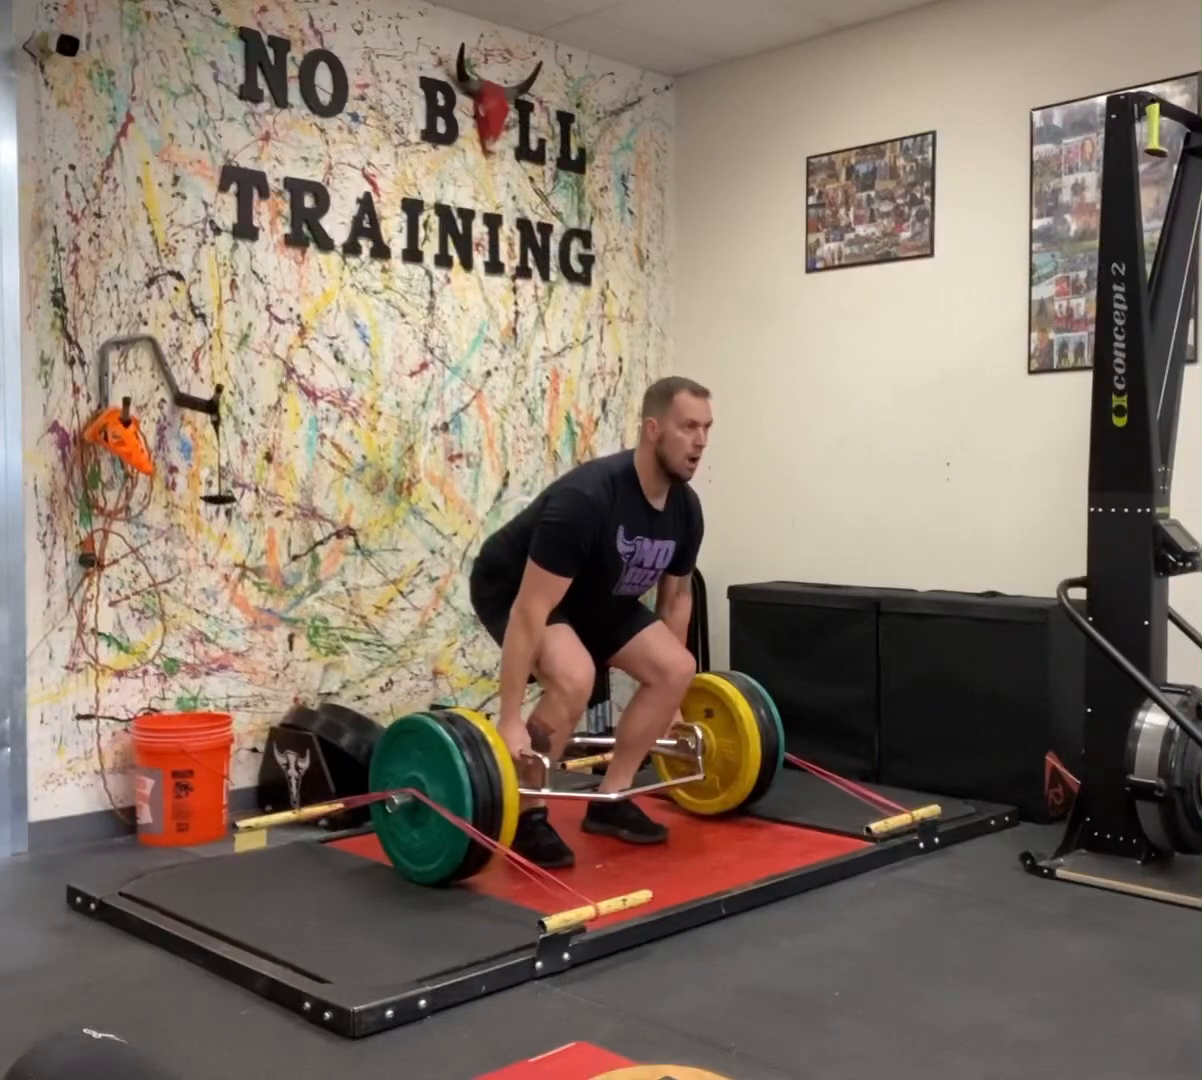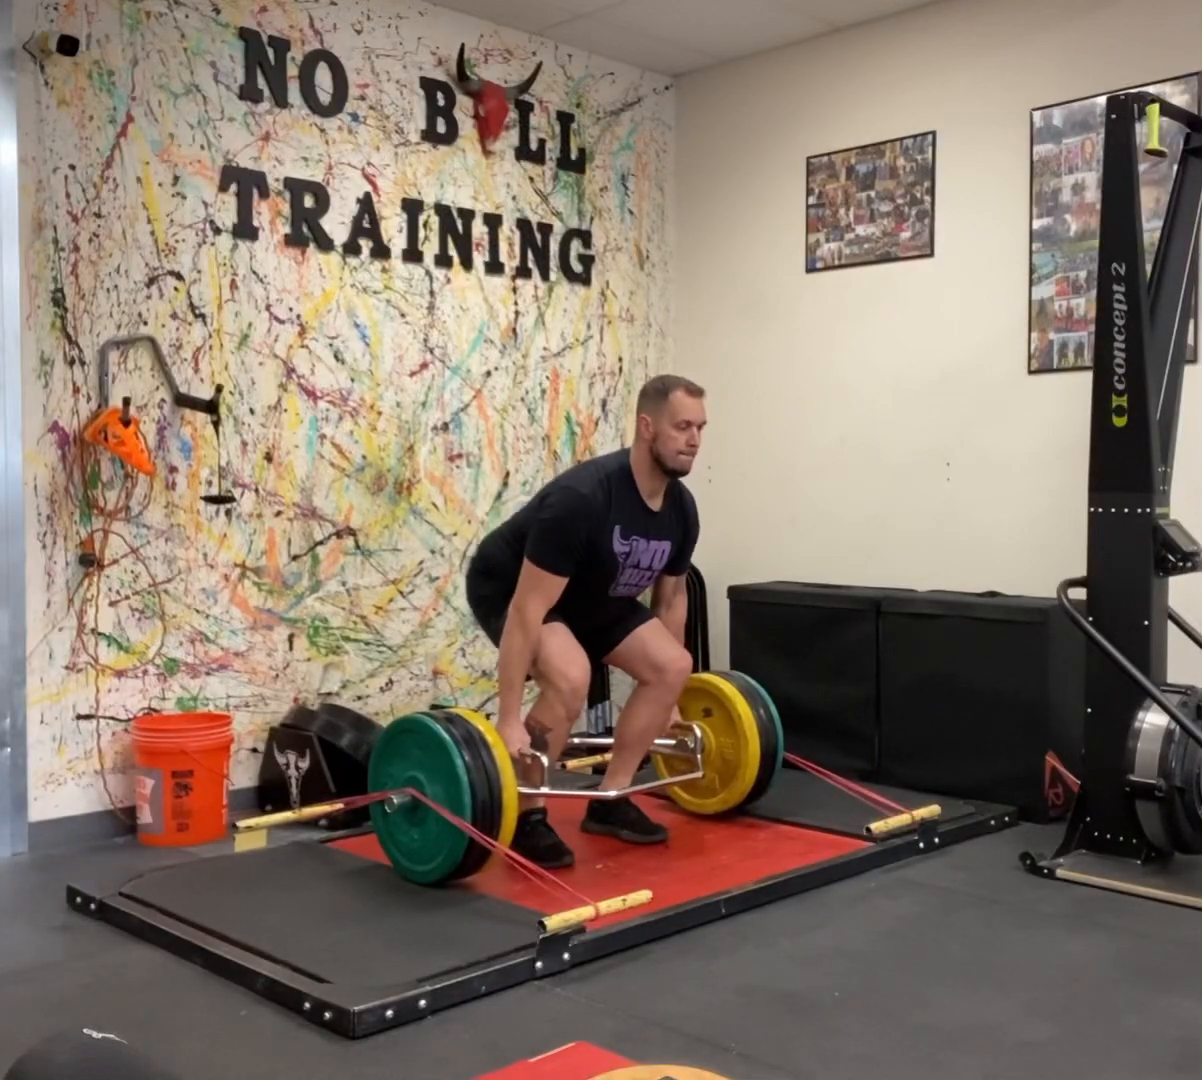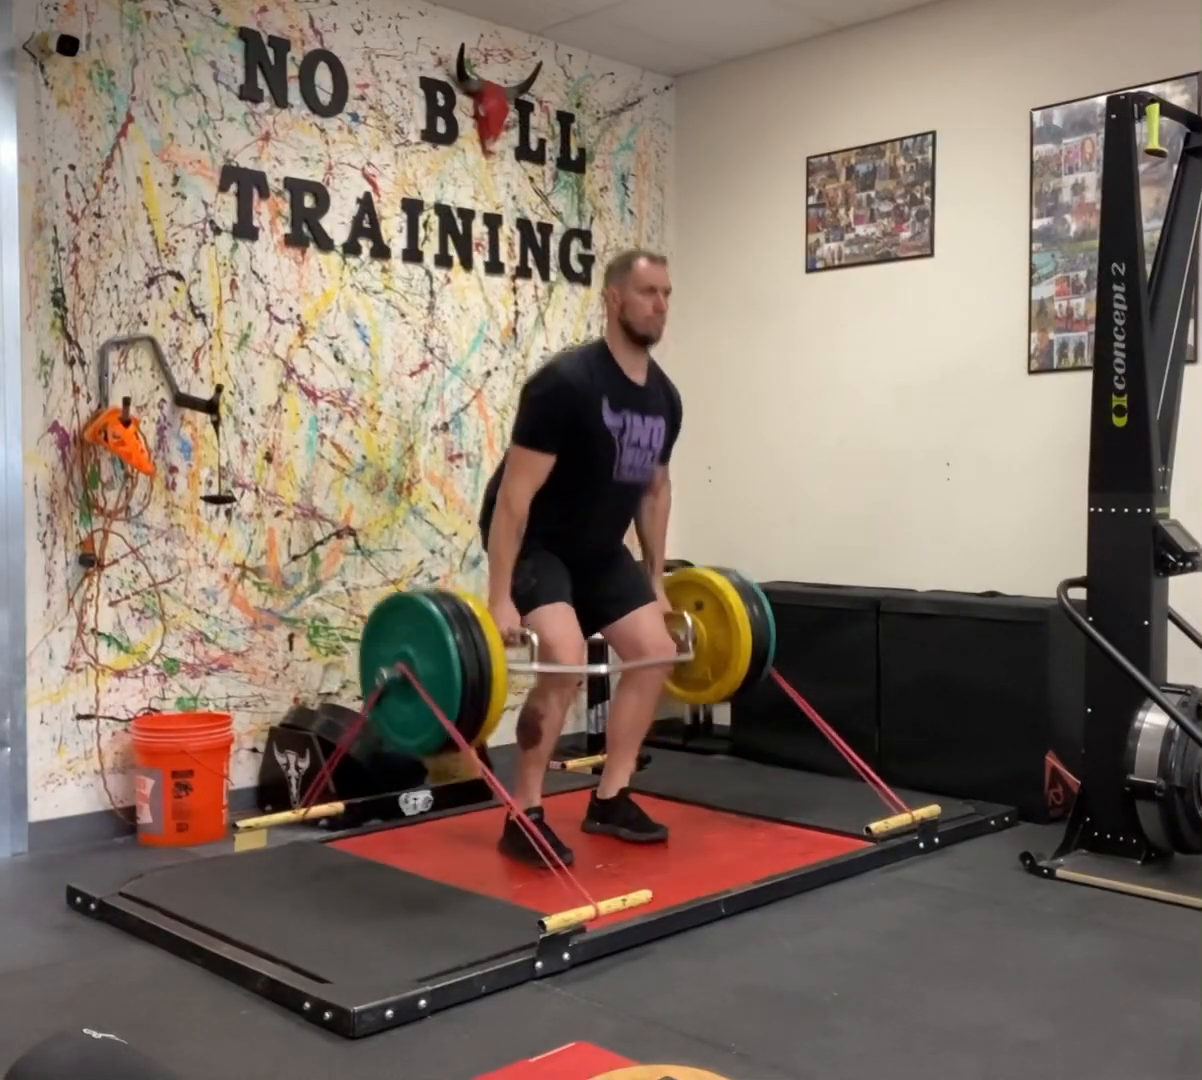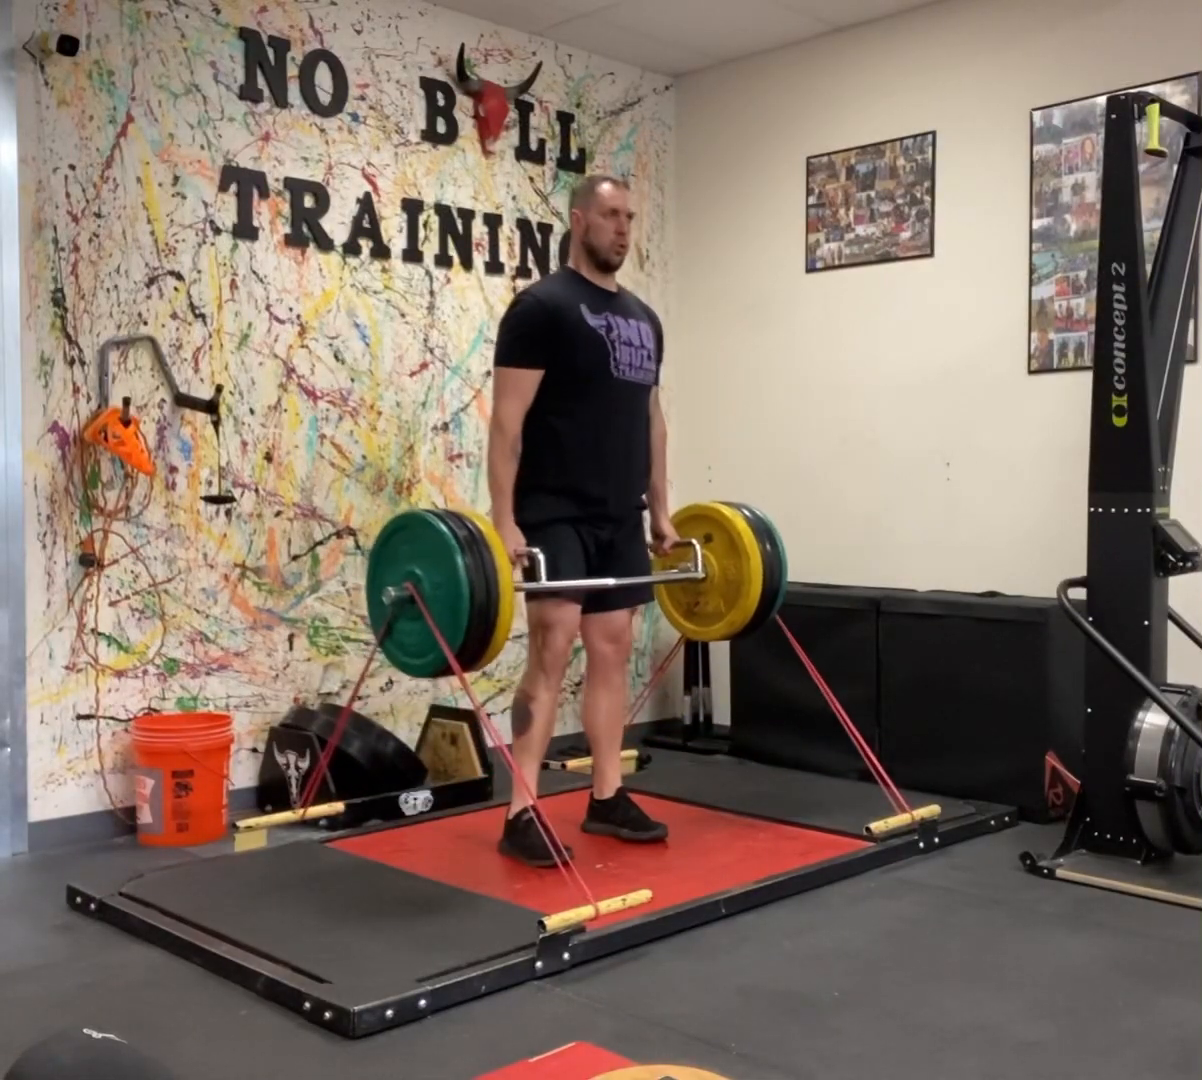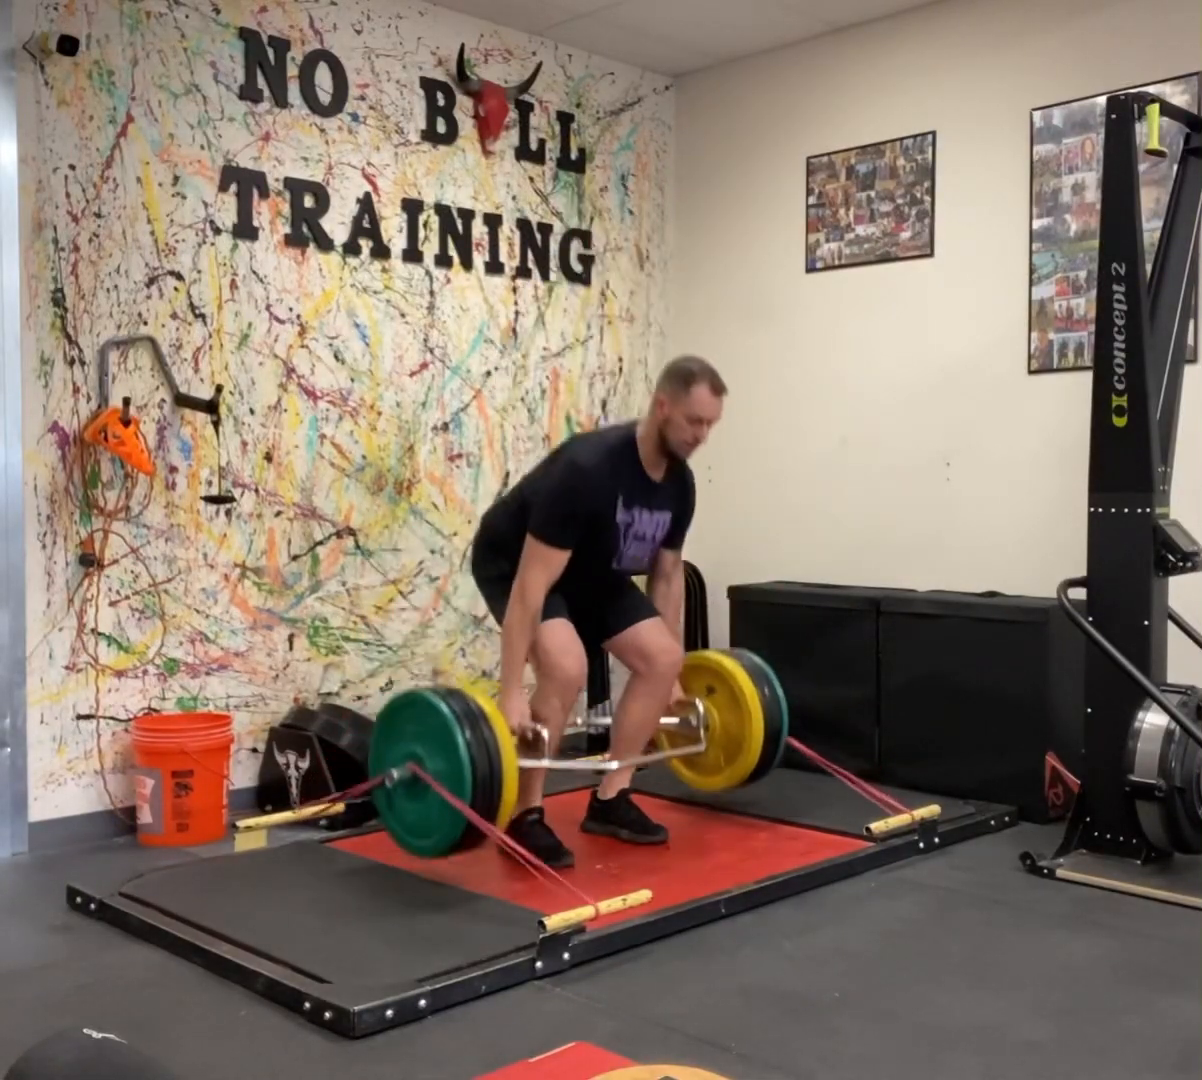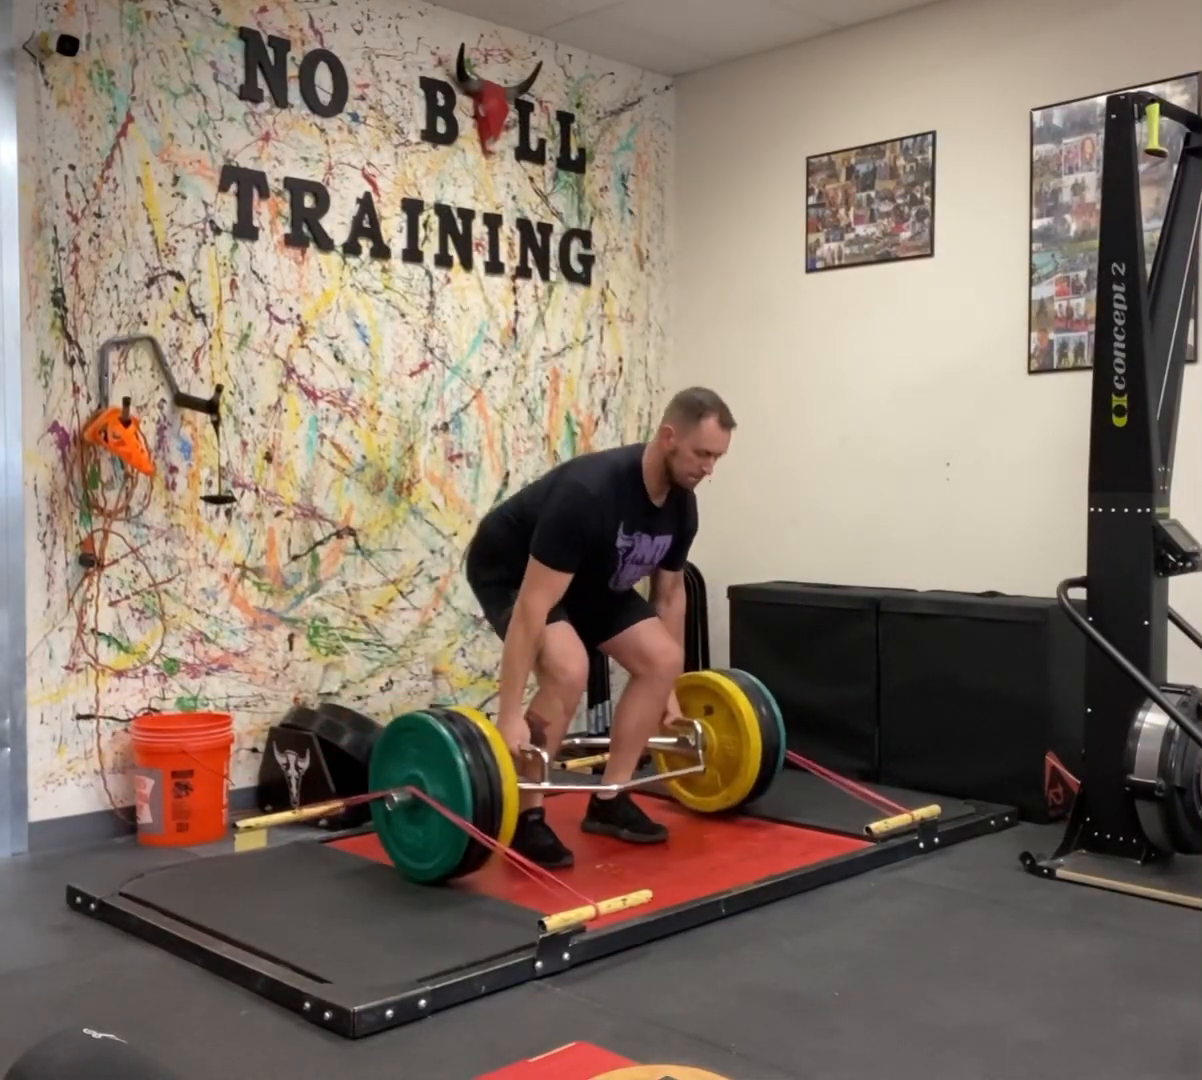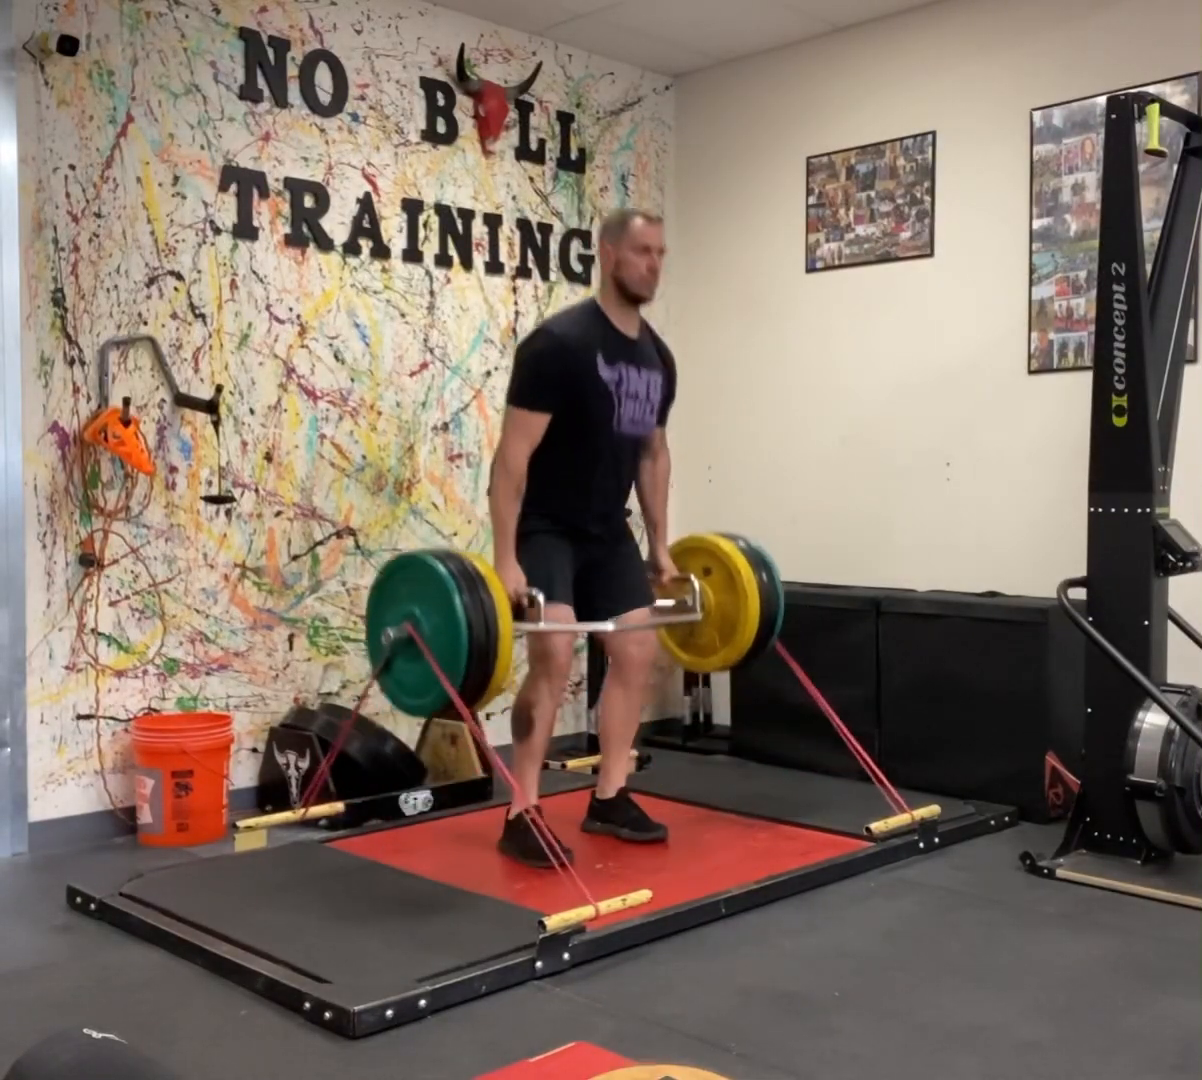
dt=0.5s
person 1, frame 1
left shoulder: (685, 509)
right shoulder: (586, 500)
left elbow: (675, 597)
right elbow: (530, 612)
left wrist: (673, 705)
right wrist: (509, 722)
right hip: (510, 588)
left knee: (675, 669)
right knee: (573, 679)
left ankle: (610, 800)
right ankle: (526, 817)
person 1, frame 2
left shoulder: (681, 509)
right shoulder: (582, 500)
left elbow: (671, 597)
right elbow: (528, 613)
left wrist: (670, 705)
right wrist: (509, 723)
right hip: (506, 588)
left knee: (673, 666)
right knee: (570, 677)
left ankle: (609, 802)
right ankle: (526, 818)
person 1, frame 3
left shoulder: (664, 397)
right shoulder: (567, 382)
left elbow: (654, 490)
right elbow: (514, 495)
left wrist: (657, 584)
right wrist: (500, 600)
left hip: (598, 546)
right hip: (533, 542)
left knee: (656, 651)
right knee: (564, 660)
left ankle: (609, 799)
right ankle: (523, 815)
person 1, frame 4
left shoulder: (642, 317)
right shoulder: (542, 305)
left elbow: (650, 419)
right elbow: (506, 418)
left wrist: (660, 511)
right wrist: (504, 522)
left hip: (618, 518)
right hip: (552, 513)
left knee: (609, 652)
right knee: (553, 651)
left ankle: (607, 799)
right ankle: (521, 814)
person 1, frame 5
left shoulder: (679, 484)
right shoulder: (587, 470)
left elbow: (666, 574)
right elbow: (532, 585)
left wrist: (677, 659)
right wrist: (511, 695)
right hip: (510, 561)
left knee: (660, 660)
right knee: (566, 668)
left ankle: (610, 800)
right ankle: (524, 817)
person 1, frame 6
left shoulder: (681, 506)
right shoulder: (589, 494)
left elbow: (669, 594)
right elbow: (533, 607)
left wrist: (672, 694)
right wrist: (511, 717)
right hip: (509, 568)
left knee: (662, 661)
right knee: (568, 670)
left ankle: (609, 800)
right ankle: (526, 819)
person 1, frame 7
left shoulder: (657, 357)
right shoulder: (559, 342)
left elbow: (654, 455)
right elbow: (513, 454)
left wrist: (660, 548)
right wrist: (506, 562)
left hip: (603, 524)
right hip: (539, 521)
left knee: (637, 651)
right knee: (555, 653)
left ankle: (609, 797)
right ankle: (522, 815)
